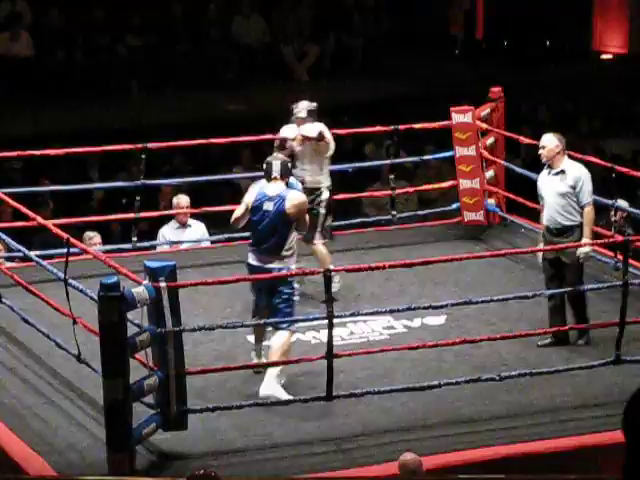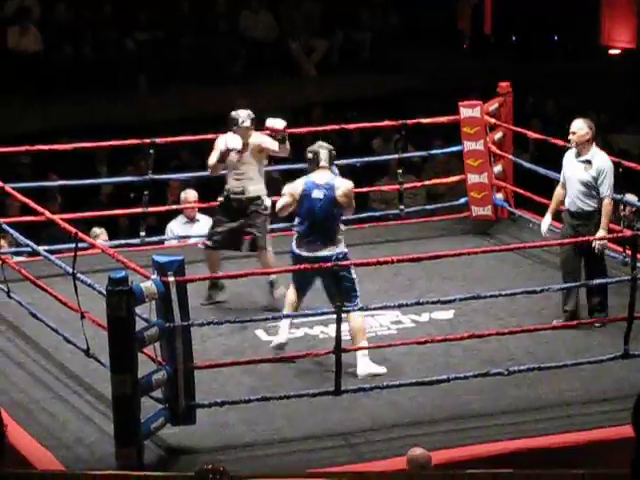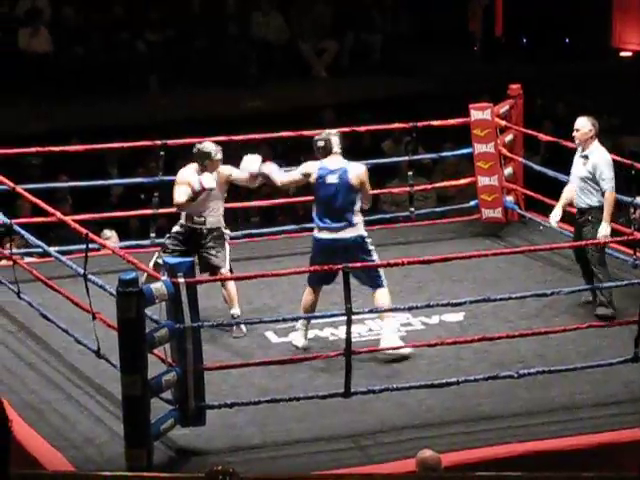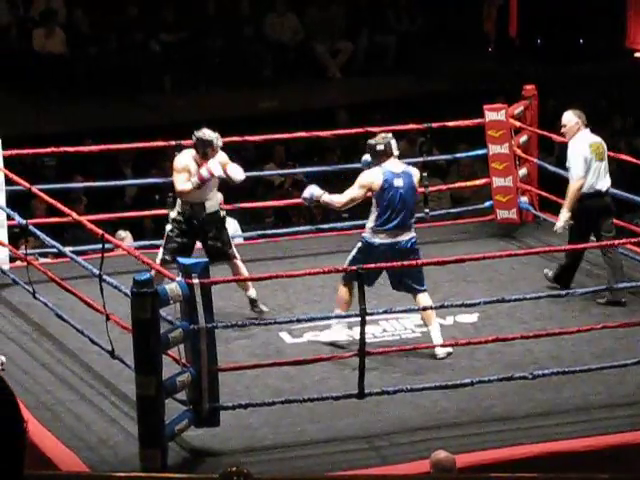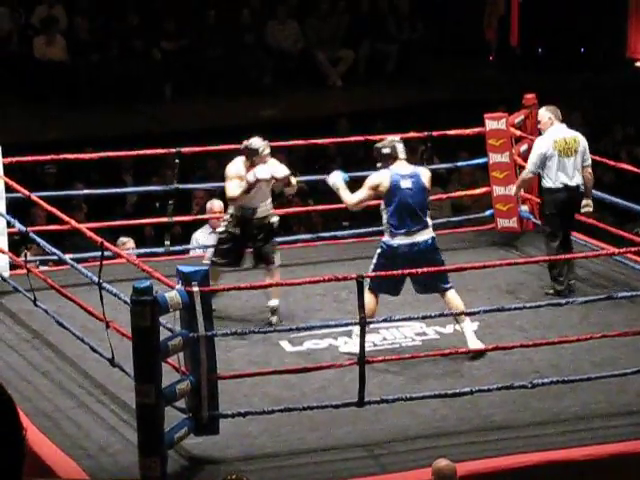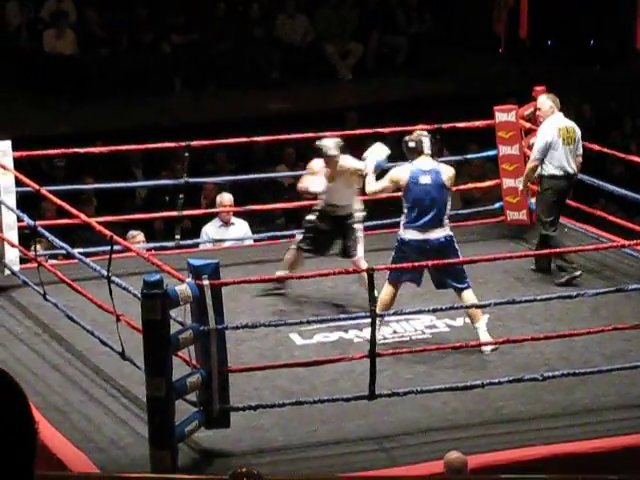
dt=0.4s
person 1, frame 1
left shoulder: (253, 193)
right shoulder: (296, 198)
left elbow: (235, 222)
right elbow: (302, 227)
left hip: (255, 265)
right hip: (280, 270)
left knee: (261, 312)
right knee: (285, 326)
left ankle: (256, 355)
right ankle: (271, 382)
person 1, frame 2
left shoulder: (299, 185)
right shoulder: (345, 186)
left elbow: (280, 211)
left hip: (303, 253)
right hip: (333, 255)
left knee: (297, 289)
right knee: (352, 306)
left ankle: (283, 331)
right ankle: (363, 361)
person 1, frame 3
left shoulder: (311, 169)
right shoulder: (358, 170)
left elbow: (283, 180)
right elbow: (366, 202)
left wrist: (269, 170)
left hip: (323, 240)
right hip: (353, 238)
left knee: (314, 286)
right knee: (378, 285)
left ankle: (301, 335)
right ankle: (389, 336)
person 1, frame 4
left shoulder: (371, 175)
right shoulder: (414, 174)
left elbow: (340, 203)
left wrist: (318, 194)
left hip: (375, 243)
right hip: (405, 243)
left knee: (347, 278)
right knee: (420, 291)
right ankle: (438, 341)
person 1, frame 5
left shoulder: (380, 178)
right shoulder: (424, 174)
left elbow: (351, 201)
left wrist: (338, 184)
left hip: (394, 246)
right hip: (425, 243)
left knee: (372, 290)
right knee: (446, 289)
left ankle: (358, 341)
right ankle: (471, 340)
person 1, frame 6
left shoulder: (401, 172)
right shoulder: (448, 172)
left elbow: (371, 189)
left wrist: (371, 166)
left hip: (409, 240)
right hip: (440, 240)
left knee: (392, 283)
right knee: (463, 287)
left ankle: (374, 329)
right ankle: (484, 336)
person 2, frame 1
left shoulder: (578, 172)
right shoulder: (543, 176)
left elbow: (588, 207)
left wrist: (586, 239)
right wrist: (541, 241)
left hip: (572, 235)
right hip: (549, 236)
left knee: (574, 287)
right knee: (552, 288)
left ankle: (583, 327)
right ankle: (558, 332)
person 2, frame 2
left shoulder: (602, 163)
right shoulder: (569, 156)
left elbow: (607, 199)
left wrist: (603, 230)
right wrist: (549, 213)
left hip: (592, 220)
right hip: (570, 217)
left knee: (595, 269)
right knee: (568, 266)
left ankle: (598, 311)
right ankle: (569, 313)
person 2, frame 3
left shoulder: (599, 157)
right shoulder: (580, 155)
left elbow: (609, 192)
right elbow: (572, 185)
left wrist: (606, 223)
right wrist: (559, 207)
left hip: (594, 214)
right hip: (584, 213)
left knee: (596, 260)
right knee: (582, 256)
left ankle: (606, 306)
right ankle: (596, 295)
person 2, frame 4
left shoulder: (577, 146)
right shoulder: (598, 141)
left elbow: (577, 182)
left wrist: (566, 211)
left hip: (586, 201)
right hip: (604, 199)
left knee: (576, 244)
right knee: (608, 246)
left ankle: (561, 279)
right ankle: (617, 293)
person 2, frame 5
left shoulder: (543, 141)
right shoulder: (578, 138)
left elbow: (529, 174)
right elbow: (588, 172)
left wrist: (517, 187)
right wrist: (588, 197)
left hip: (553, 195)
right hip: (574, 193)
left knee: (554, 241)
right knee: (565, 237)
left ankle: (560, 285)
right ankle: (568, 277)
person 2, frame 6
left shoulder: (546, 129)
right shoulder: (573, 127)
left elbow: (534, 162)
right elbow: (578, 160)
left wrist: (524, 182)
right wrist: (570, 184)
left hip: (550, 181)
right hip: (566, 180)
left knee: (547, 227)
right knee: (547, 222)
left ankle: (569, 268)
right ankle: (543, 264)
person 3, frame 1
left shoulder: (321, 132)
right shoulder: (296, 132)
left elbow: (328, 150)
left wrist: (320, 137)
right wrist: (283, 143)
left hip: (318, 190)
right hip: (301, 187)
left knee: (313, 239)
left ankle: (331, 277)
person 3, frame 2
left shoulder: (259, 140)
right shoulder: (223, 141)
left elbow: (283, 152)
right elbow: (212, 169)
left wrist: (282, 137)
right wrist: (223, 154)
left hip: (255, 200)
right hip: (231, 198)
left knee: (261, 247)
right knee: (211, 245)
left ankle: (272, 284)
right ankle: (216, 286)
person 3, frame 3
left shoulder: (225, 172)
right shoulder: (185, 174)
left elbow: (252, 182)
right elbow: (179, 205)
left wrist: (254, 172)
right wrist: (197, 191)
left hip: (213, 230)
right hip: (187, 229)
left knee: (223, 272)
left ankle: (237, 318)
person 3, frame 4
left shoulder: (220, 157)
right shoulder: (183, 160)
left elbow: (232, 174)
right elbow: (181, 192)
left wrist: (236, 175)
right wrist: (202, 178)
left hip: (211, 215)
right hip: (185, 217)
left knee: (233, 259)
right knee: (164, 262)
left ankle: (254, 301)
person 3, frame 5
left shoulder: (272, 165)
right shoulder: (235, 168)
left elbow: (291, 190)
right elbow: (232, 198)
left wrist: (286, 178)
right wrist: (252, 181)
left hip: (263, 219)
right hip: (238, 218)
left knee: (271, 264)
right knee: (215, 261)
left ankle: (273, 308)
person 3, frame 6
left shoulder: (350, 164)
right shoulder: (315, 165)
right elbow: (302, 186)
right wrist: (310, 189)
left hip: (350, 214)
right hip: (325, 210)
left knee: (356, 258)
right knee: (299, 246)
right ankle: (281, 280)
